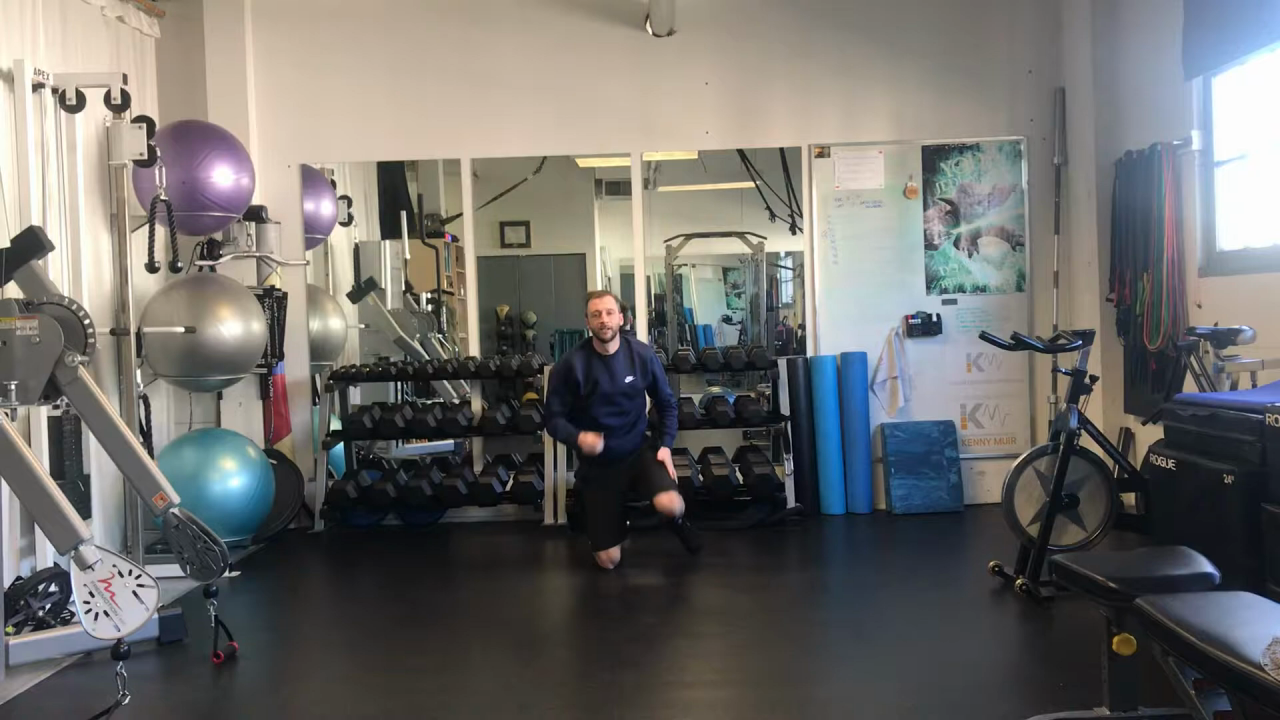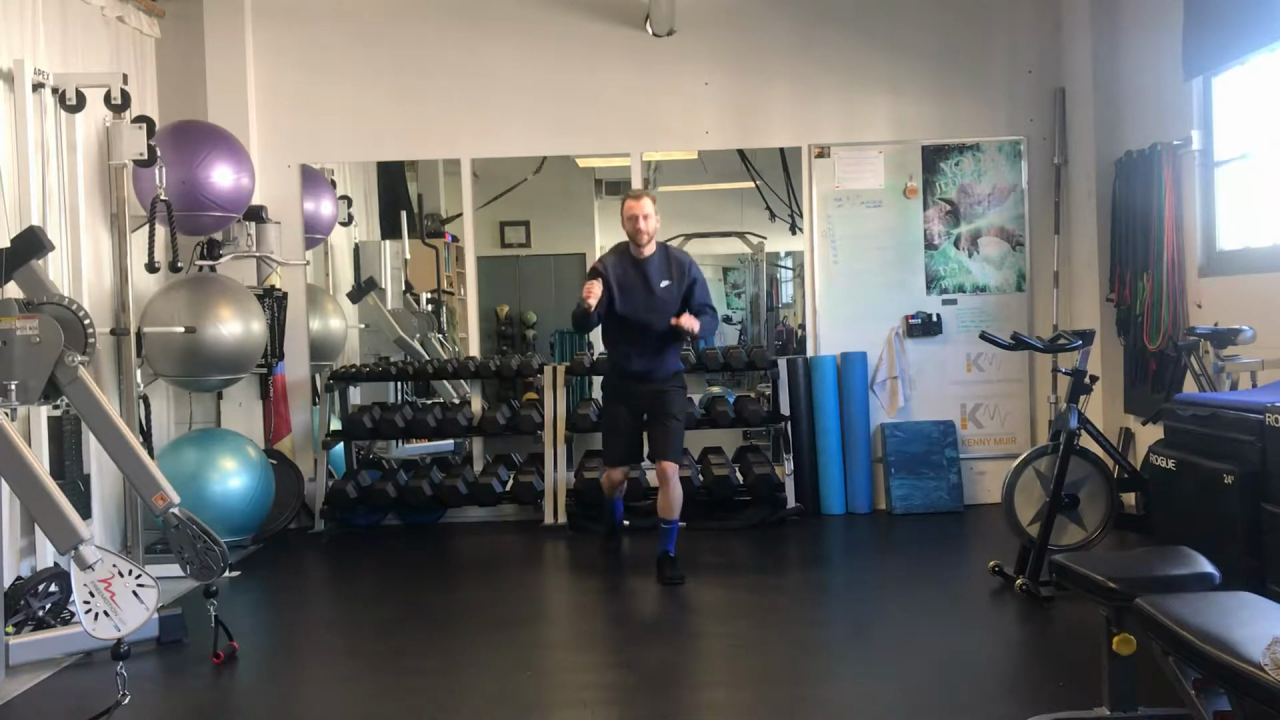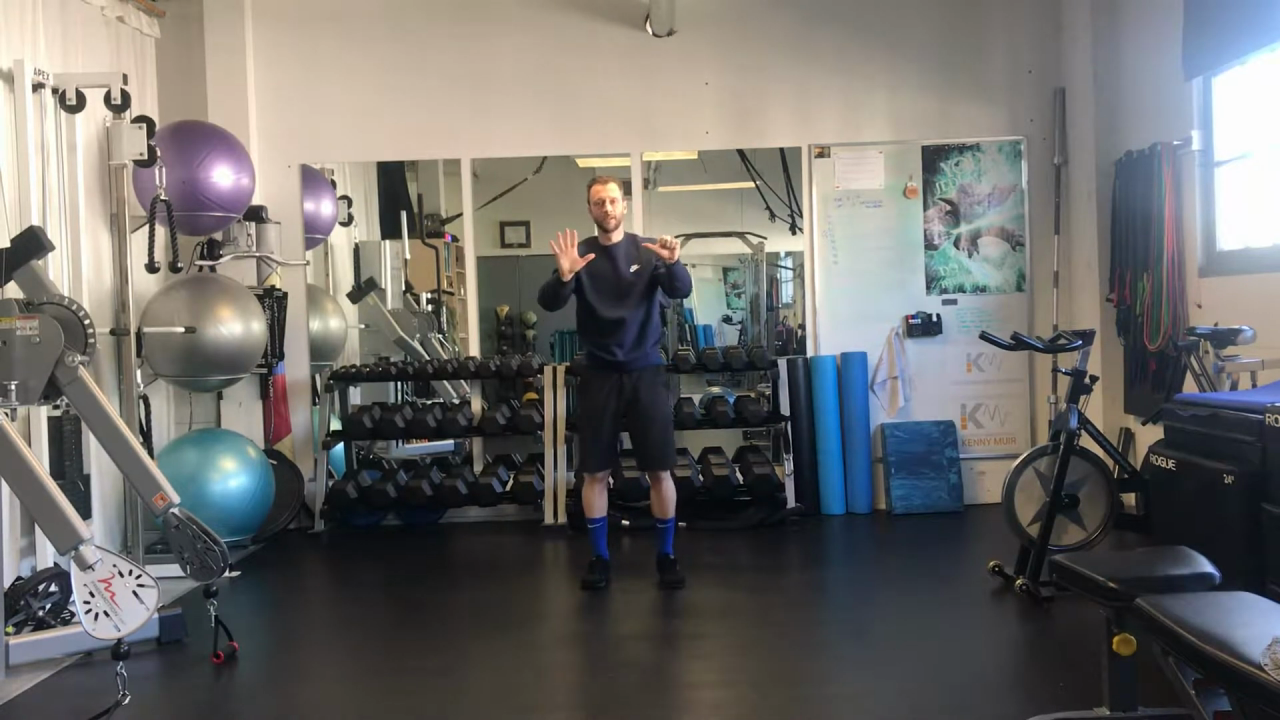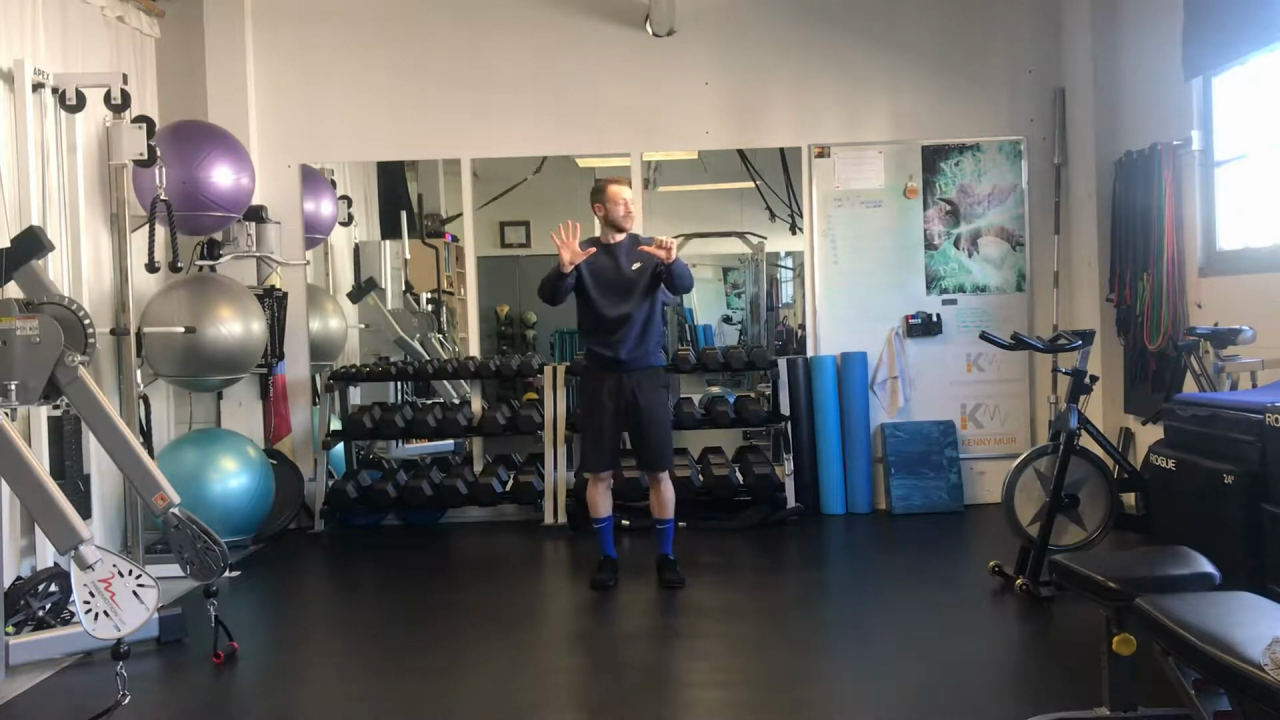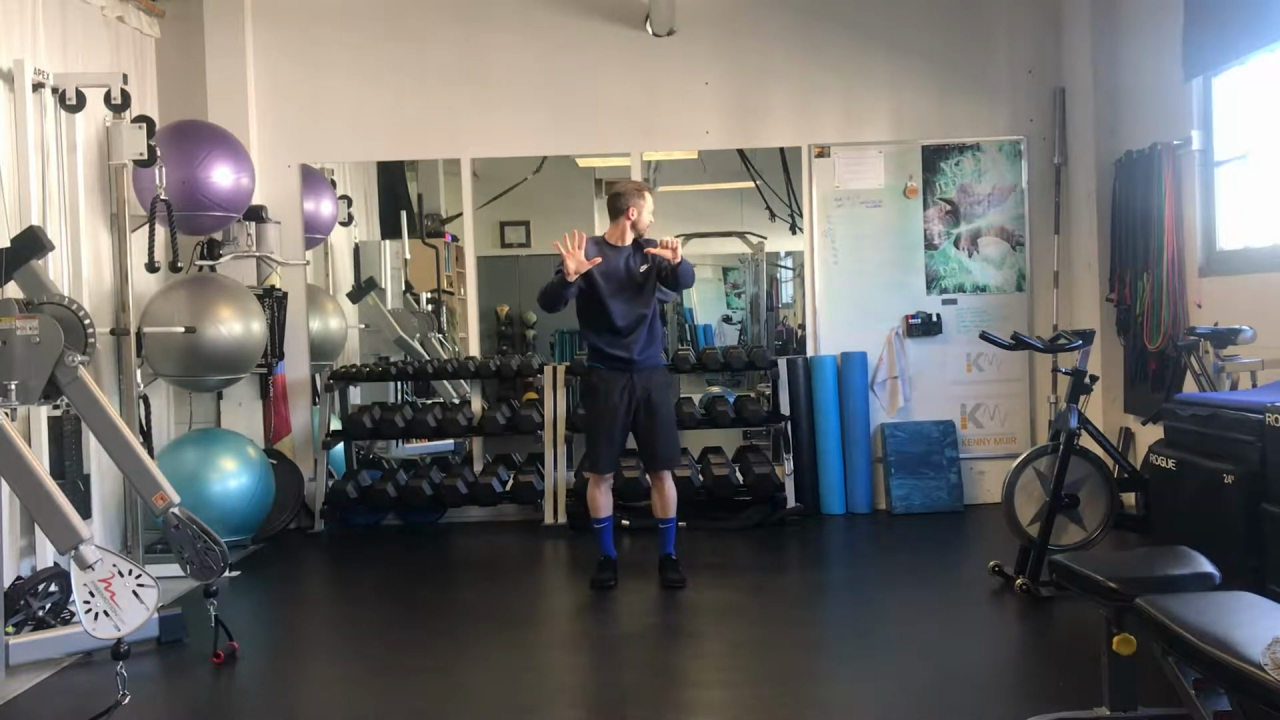
dt=1s
person 1, frame 1
left shoulder: (642, 355)
right shoulder: (571, 365)
left elbow: (667, 404)
right elbow: (553, 417)
left wrist: (666, 445)
right wrist: (577, 437)
left hip: (636, 448)
right hip: (597, 462)
left knee: (670, 505)
right knee: (608, 560)
left ankle: (679, 521)
right ankle: (603, 524)
person 1, frame 2
left shoulder: (681, 263)
right shoulder: (608, 266)
left elbow: (711, 318)
right elbow: (582, 327)
left wrist: (697, 323)
right wrist: (587, 307)
left hip: (666, 381)
right hip: (621, 383)
left knee: (668, 470)
right knee: (615, 472)
left ankle: (667, 554)
right ankle: (614, 521)
person 1, frame 3
left shoulder: (648, 250)
right shoulder: (580, 254)
left elbow: (681, 291)
right elbow: (549, 303)
left wrist: (672, 264)
right wrist: (563, 276)
left hip: (646, 373)
right hip: (599, 376)
left knee: (660, 471)
right knee: (595, 473)
left ankle: (666, 556)
right ankle: (599, 557)
person 1, frame 4
left shoulder: (648, 249)
right shoulder: (583, 253)
left elbow: (683, 286)
right elbow: (550, 296)
left wrist: (671, 261)
right wrist: (564, 268)
left hip: (647, 374)
right hip: (601, 376)
left knee: (659, 471)
right knee: (598, 473)
left ankle: (666, 556)
right ankle: (607, 557)
person 1, frame 5
left shoulder: (650, 252)
right shoulder: (588, 253)
left elbow: (684, 282)
right elbow: (549, 304)
left wrist: (677, 261)
right wrist: (568, 276)
left hip: (651, 374)
right hip: (606, 376)
left knee: (661, 470)
right knee: (600, 473)
left ankle: (668, 556)
right ankle: (607, 557)
